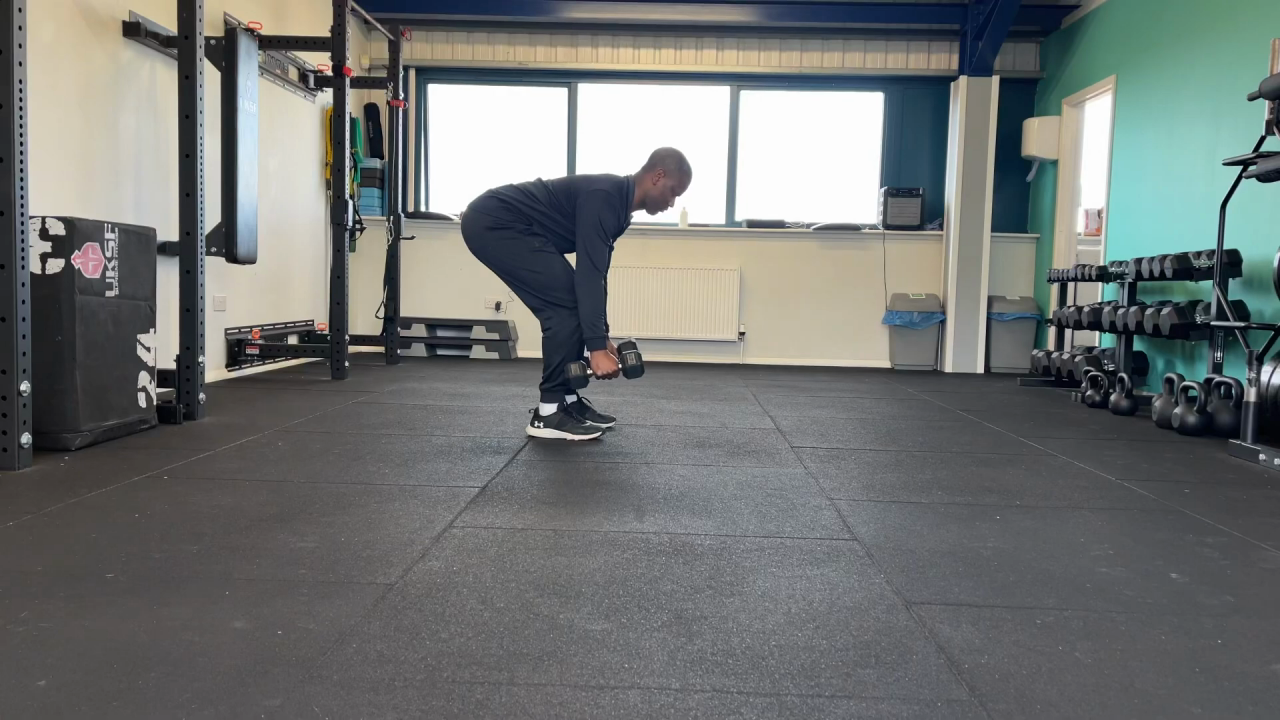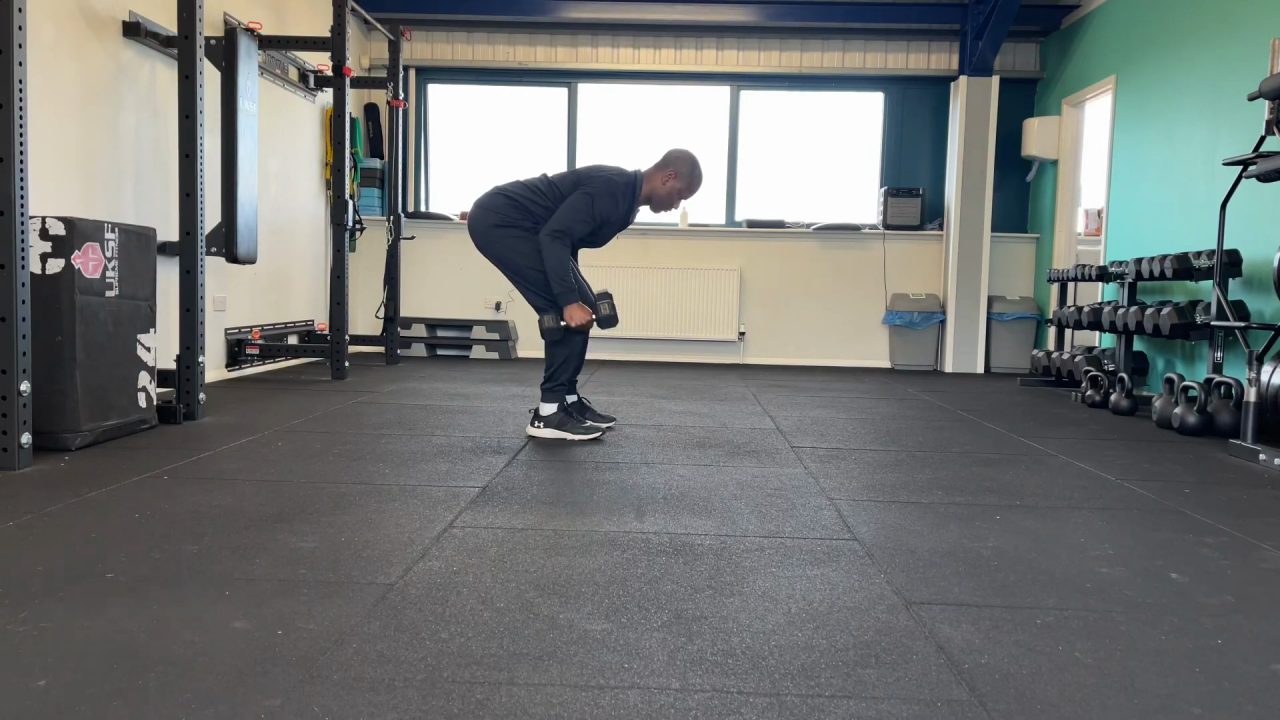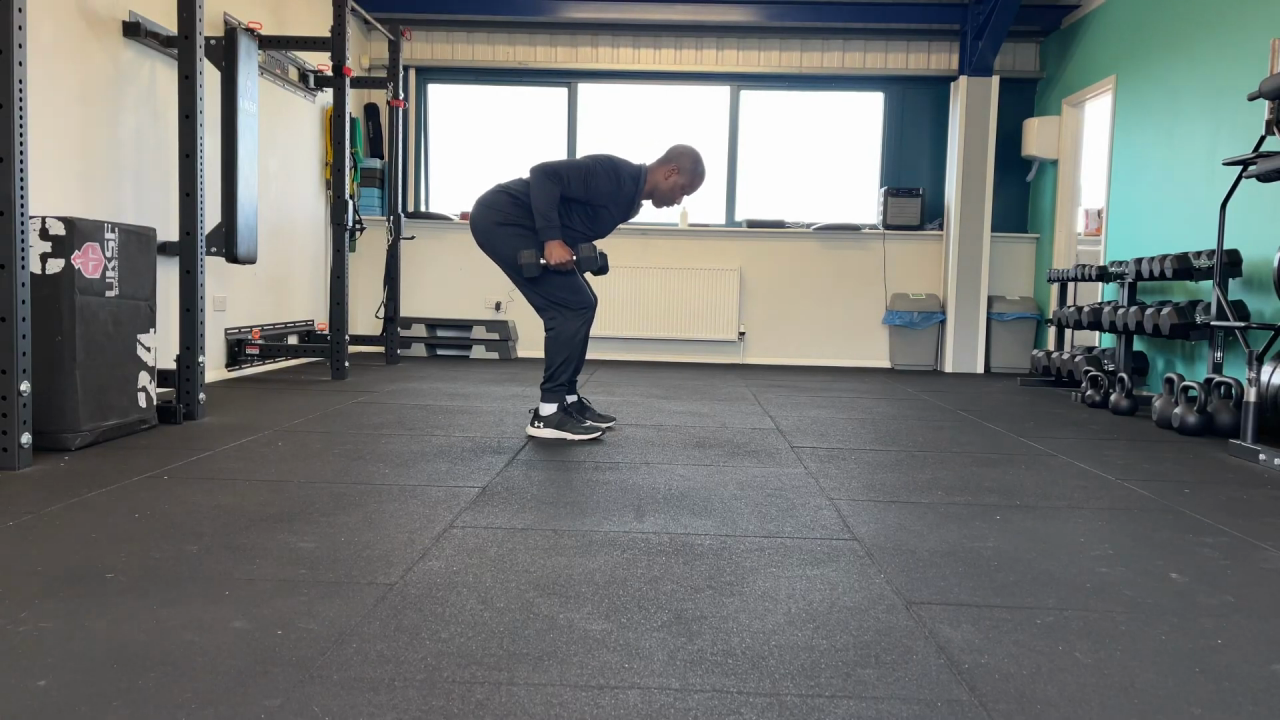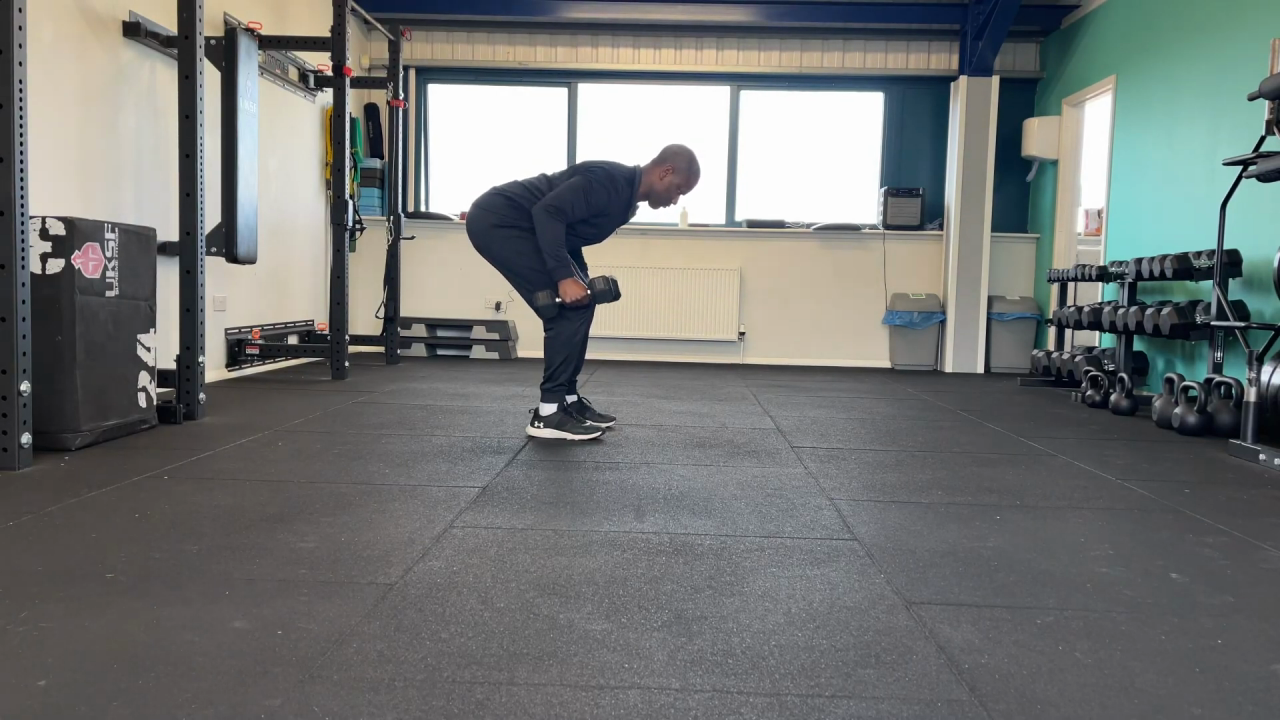
dt=1s
person 1, frame 1
left shoulder: (618, 204)
right shoulder: (604, 198)
left elbow: (596, 273)
right elbow: (588, 274)
left wrist: (601, 338)
right wrist: (596, 347)
left hip: (502, 225)
right hip: (493, 223)
left knee: (570, 304)
right knee: (566, 306)
left ankle: (566, 401)
right ankle: (548, 413)
person 1, frame 2
left shoulder: (626, 200)
right shoulder: (613, 188)
left elbow: (565, 235)
right elbow: (553, 235)
left wrist: (577, 299)
right wrist: (569, 302)
left hip: (508, 222)
right hip: (499, 220)
left knee: (580, 305)
right knee: (571, 310)
left ankle: (567, 400)
right ankle: (549, 413)
person 1, frame 3
left shoulder: (630, 198)
right shoulder: (615, 175)
right elbow: (545, 174)
right wrist: (552, 239)
left hip: (516, 222)
right hip: (500, 217)
left knee: (580, 304)
right knee: (572, 306)
left ankle: (567, 400)
right ankle: (548, 414)
person 1, frame 4
left shoulder: (625, 197)
right shoulder: (611, 181)
left elbow: (571, 226)
right elbow: (547, 211)
left wrist: (580, 278)
right wrist: (565, 277)
left hip: (510, 224)
right hip: (496, 220)
left knee: (578, 303)
right knee: (568, 308)
left ankle: (567, 400)
right ankle: (548, 414)
